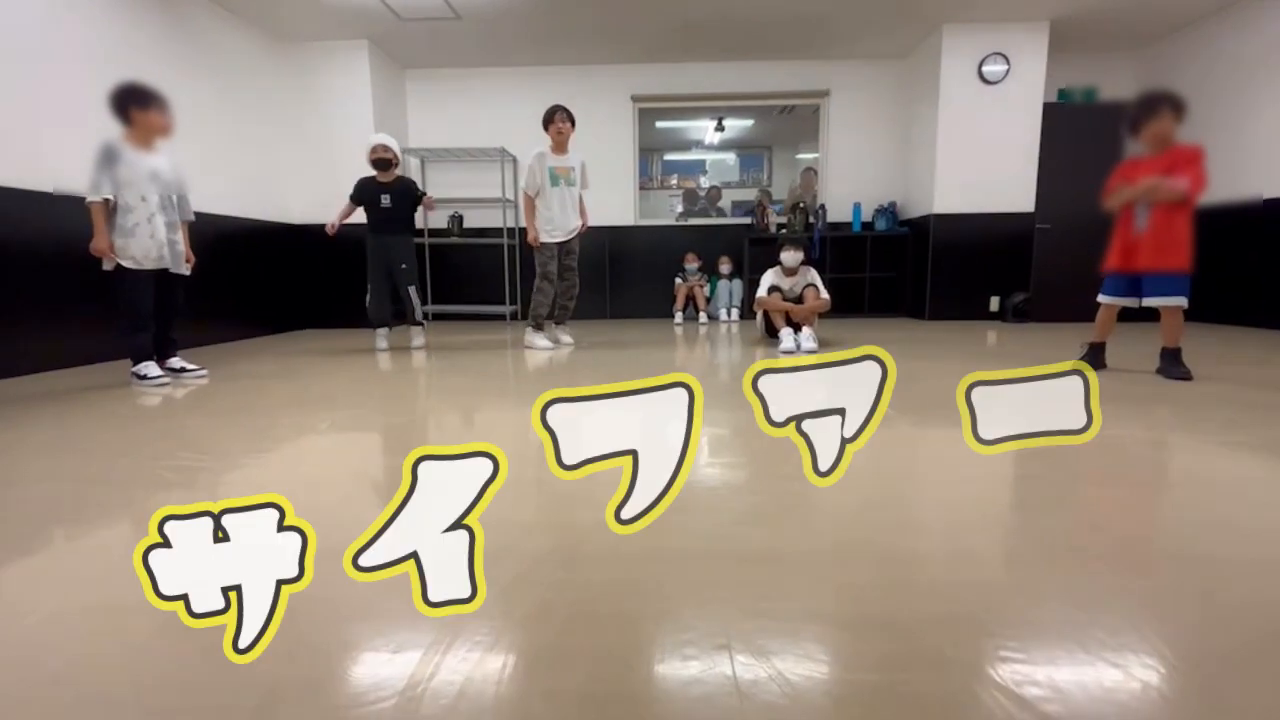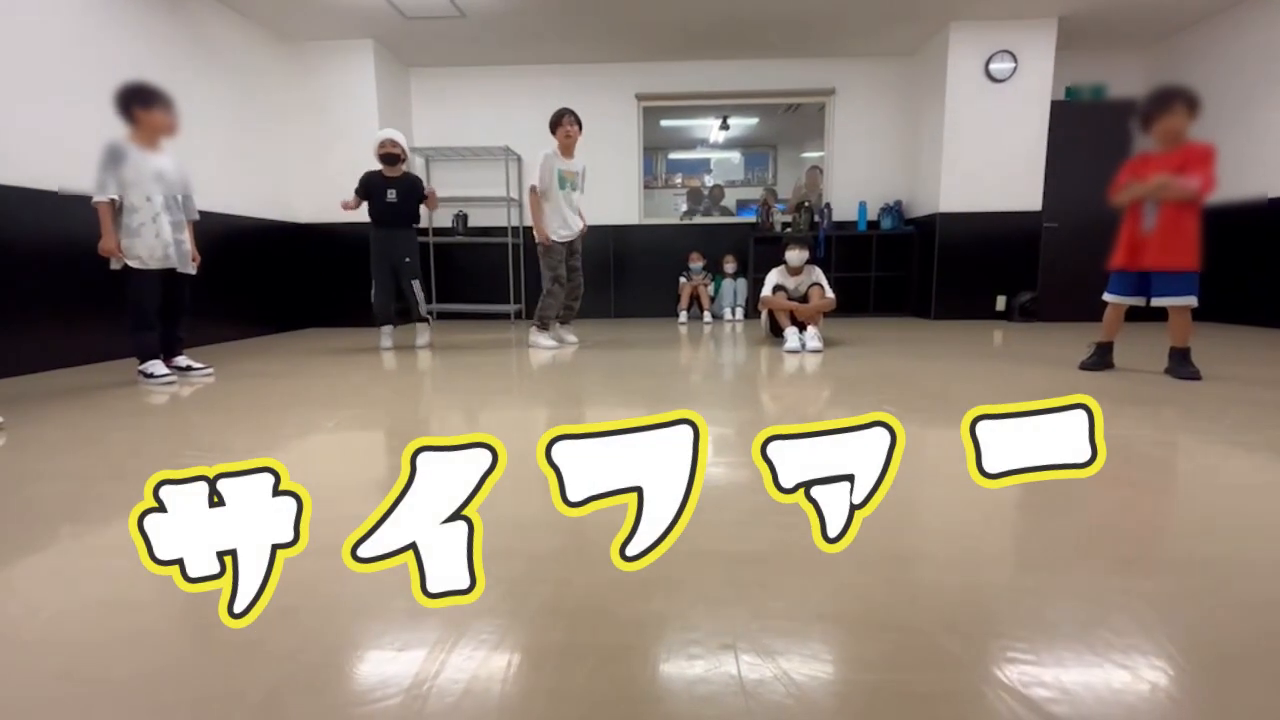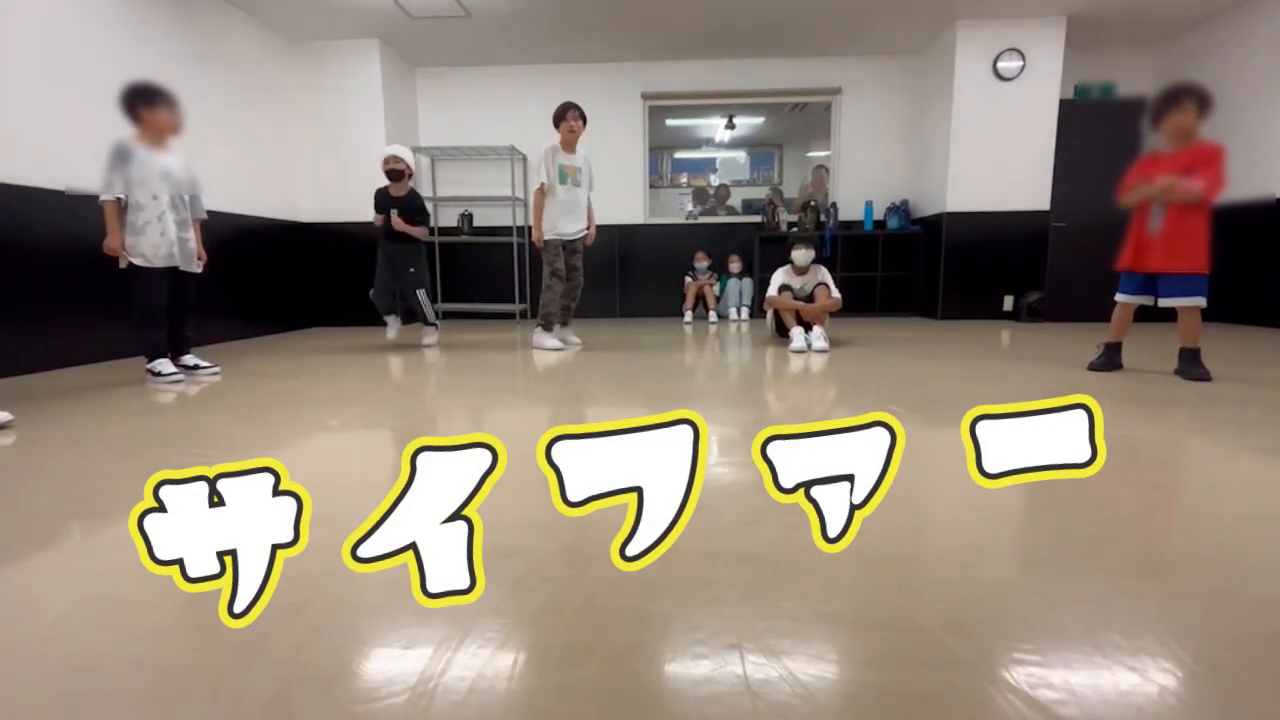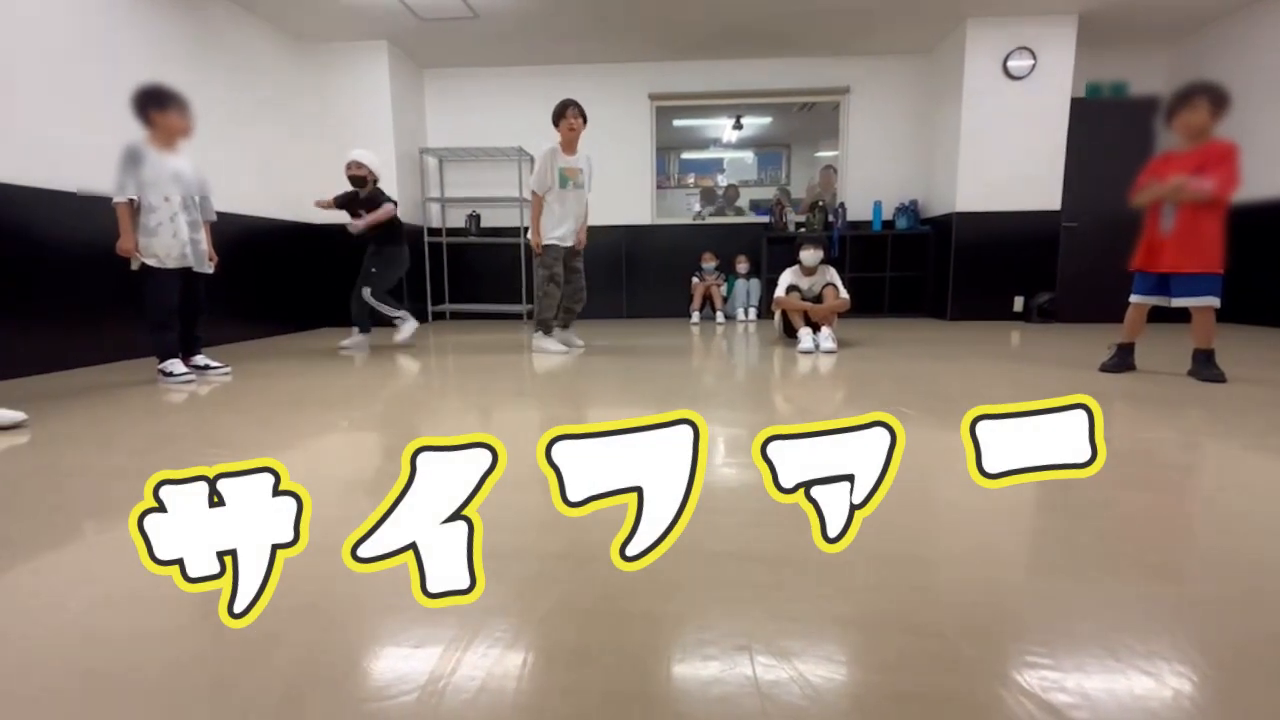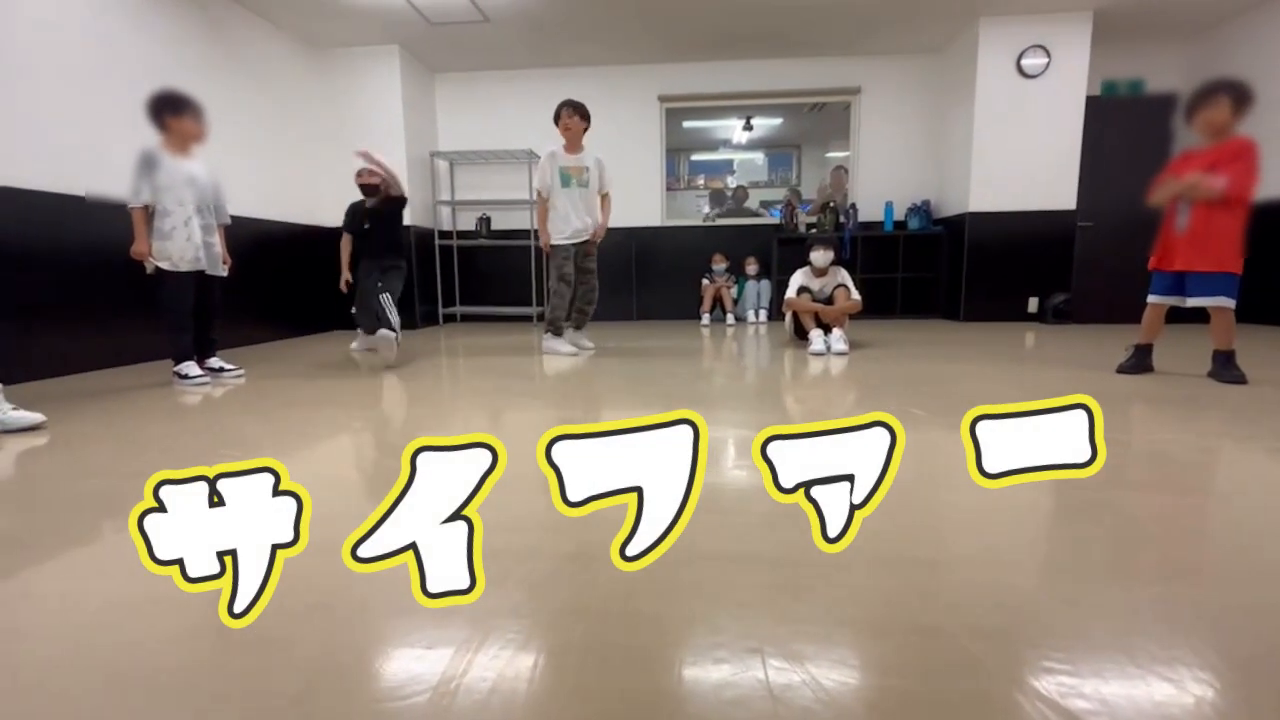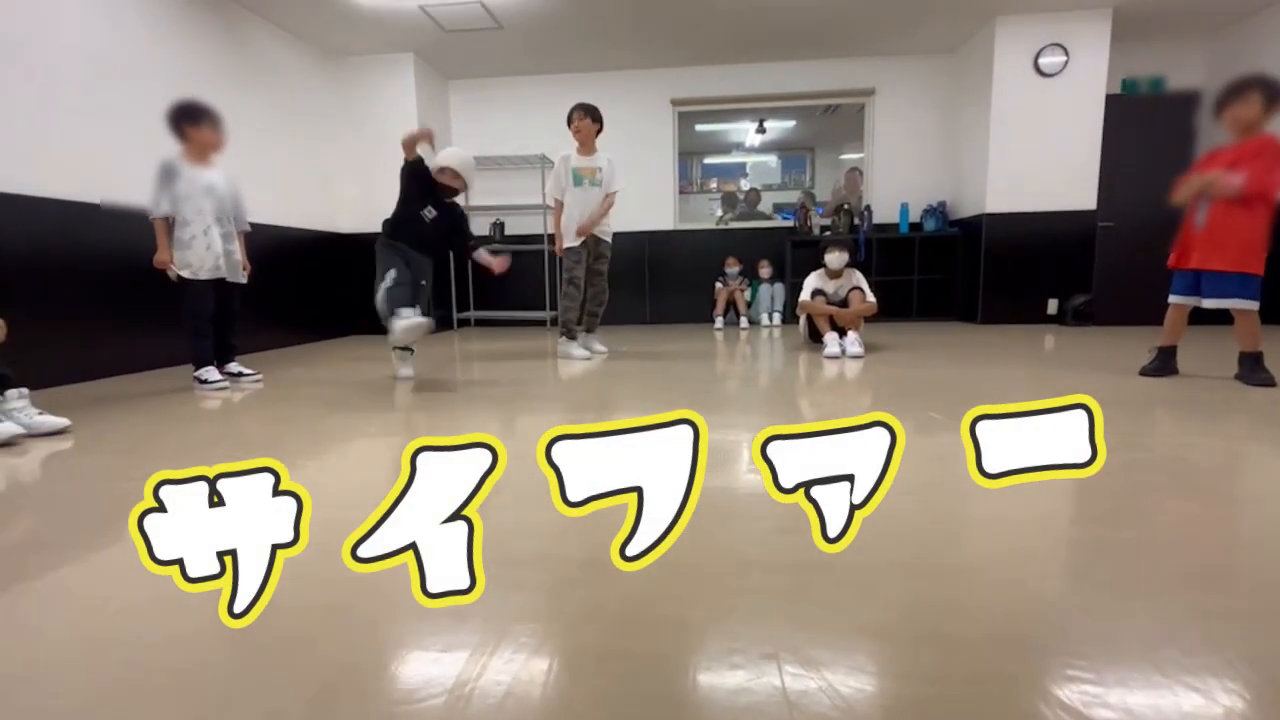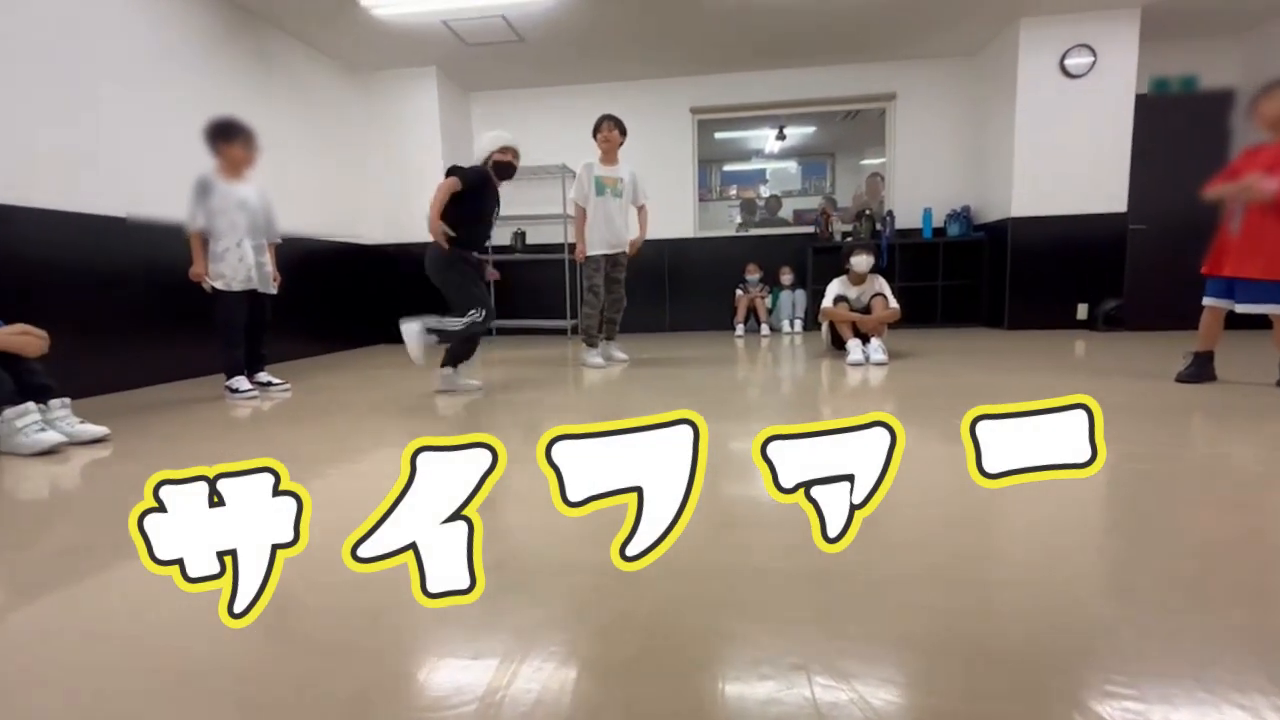
dt=0.4s
person 1, frame 1
left shoulder: (1189, 156)
right shoulder: (1128, 166)
left elbow: (1180, 190)
right elbow: (1110, 201)
left wrist: (1133, 193)
right wrist: (1143, 187)
left hip: (1167, 250)
right hip: (1126, 249)
left knee: (1171, 305)
right knee: (1109, 302)
left ankle: (1170, 357)
right ankle: (1095, 353)
person 1, frame 2
left shoulder: (1200, 154)
right shoulder: (1137, 162)
left elbow: (1190, 189)
right elbow: (1118, 197)
left wrist: (1143, 190)
right wrist: (1153, 185)
left hip: (1175, 250)
right hip: (1133, 247)
left knee: (1179, 305)
right knee: (1116, 302)
left ankle: (1179, 358)
right ankle: (1103, 352)
person 1, frame 3
left shoulder: (1209, 153)
right shoulder: (1147, 161)
left elbow: (1197, 191)
right elbow: (1126, 198)
left wrist: (1150, 191)
right wrist: (1159, 186)
left hip: (1184, 250)
right hip: (1142, 248)
left knee: (1188, 305)
right knee: (1125, 301)
left ankle: (1189, 359)
right ankle: (1111, 353)
person 1, frame 4
left shoulder: (1223, 152)
right shoulder: (1162, 161)
left elbow: (1208, 191)
right elbow: (1138, 197)
left wrist: (1163, 190)
right wrist: (1171, 186)
left hip: (1198, 250)
right hip: (1156, 247)
left knee: (1202, 305)
right knee: (1139, 302)
left ankle: (1203, 359)
right ankle: (1124, 353)
person 1, frame 5
left shoulder: (1242, 149)
right shoulder: (1184, 159)
left elbow: (1224, 188)
right elbow: (1155, 196)
left wrist: (1181, 187)
right wrist: (1188, 184)
left hip: (1216, 249)
right hip: (1174, 246)
left knee: (1220, 305)
right knee: (1156, 302)
left ankle: (1224, 361)
right ankle: (1141, 355)
person 1, frame 6
right shoulder: (1213, 157)
left elbow: (1244, 186)
right elbow: (1179, 195)
left wrist: (1203, 184)
right wrist: (1208, 182)
left hip: (1237, 248)
right hip: (1195, 245)
left knee: (1243, 307)
right knee: (1178, 302)
left ankle: (1251, 363)
right ankle: (1165, 357)
person 1, frame 7
right shoulder: (1250, 156)
right elbow: (1210, 190)
left wrist: (1255, 190)
right wrist: (1238, 187)
right hip: (1229, 249)
right knee: (1214, 306)
right ankle: (1202, 363)
person 2, frame 1
left shoulder: (166, 163)
right shoulder: (114, 151)
left elbow: (180, 208)
right elbow: (99, 195)
left wrist: (186, 246)
right wrist: (100, 234)
left hip: (169, 252)
right hip: (132, 250)
left knee: (168, 306)
right knee: (138, 307)
left ankle: (167, 356)
right ankle: (142, 362)
person 2, frame 2
left shoulder: (171, 163)
right shoulder: (119, 151)
left elbow: (185, 208)
right elbow: (106, 195)
left wrist: (191, 245)
right wrist: (108, 235)
left hip: (175, 251)
right hip: (139, 250)
left knee: (176, 305)
right knee: (145, 306)
left ankle: (174, 355)
right ankle: (148, 360)
person 2, frame 3
left shoulder: (178, 162)
right shoulder: (126, 150)
left elbow: (193, 207)
right elbow: (112, 194)
left wrist: (198, 244)
right wrist: (113, 233)
left hip: (181, 250)
right hip: (145, 248)
left knee: (182, 304)
right knee: (151, 304)
left ankle: (181, 353)
right ankle: (156, 359)
person 2, frame 4
left shoulder: (188, 165)
right shoulder: (137, 152)
left elbow: (203, 209)
right elbow: (124, 197)
left wrist: (208, 245)
right wrist: (126, 235)
left hip: (192, 251)
right hip: (157, 249)
left knee: (193, 304)
right knee: (163, 305)
left ankle: (192, 354)
right ankle: (167, 359)
person 2, frame 5
left shoulder: (202, 168)
right shoulder: (153, 158)
left elbow: (217, 213)
right elbow: (140, 202)
left wrist: (222, 248)
right wrist: (141, 239)
left hip: (206, 254)
right hip: (172, 253)
left knee: (208, 307)
right knee: (179, 307)
left ankle: (207, 356)
right ankle: (184, 361)
person 2, frame 6
left shoulder: (222, 177)
right shoulder: (172, 168)
left elbow: (237, 220)
right elbow: (161, 213)
left wrist: (242, 255)
right wrist: (163, 249)
left hip: (227, 261)
right hip: (193, 261)
left knee: (227, 313)
right knee: (200, 314)
left ankle: (227, 362)
right ankle: (203, 367)
person 2, frame 7
left shoulder: (256, 192)
right shoulder: (208, 184)
left elbow: (268, 234)
right elbow: (197, 227)
left wrist: (272, 266)
right wrist: (199, 262)
left hip: (259, 273)
right hip: (227, 272)
left knee: (259, 323)
right knee: (232, 325)
left ankle: (257, 371)
right ankle: (235, 376)
person 3, frame 1
left shoulder: (578, 161)
right shoulder: (539, 158)
right elbow: (528, 196)
left wrist: (584, 216)
right wrist: (530, 228)
left hip: (571, 232)
right hip: (546, 232)
left knee: (569, 281)
right knee: (546, 279)
left ankle: (559, 327)
right ankle: (535, 330)
person 3, frame 2
left shoulder: (579, 165)
right shoulder: (548, 158)
right elbow: (534, 193)
left wrist: (581, 219)
right wrist: (539, 227)
left hip: (573, 233)
right hip: (551, 234)
left knee: (575, 281)
right knee: (556, 281)
left ankle: (563, 326)
right ankle: (539, 330)
person 3, frame 3
left shoulder: (584, 160)
right shoulder: (549, 153)
right elbow: (540, 192)
left wrist: (592, 223)
right wrist: (537, 227)
left hip: (576, 232)
right hip: (551, 231)
left knee: (574, 282)
right knee: (555, 279)
left ankle: (562, 326)
right ankle: (543, 331)
person 3, frame 4
left shoulder: (585, 160)
right shoulder: (548, 156)
right elbow: (537, 195)
left wrist: (582, 229)
right wrist: (535, 232)
left hip: (571, 236)
right hip: (548, 235)
left knee: (577, 287)
right knee: (552, 282)
left ankle: (563, 330)
right ankle: (542, 335)
person 3, frame 5
left shoulder: (594, 160)
right shoulder: (551, 158)
left elbow: (605, 195)
right elbow: (542, 197)
left wrist: (603, 223)
right wrist: (543, 231)
left hip: (587, 235)
right hip: (560, 235)
left knee: (589, 285)
right knee: (563, 282)
left ankle: (575, 331)
right ankle: (552, 336)
person 3, frame 6
left shoulder: (607, 161)
right shoulder: (565, 161)
left elbow: (611, 198)
right elbow: (558, 201)
left wrist: (592, 222)
right wrist: (558, 235)
left hip: (600, 235)
right hip: (573, 236)
left knee: (598, 286)
right knee: (573, 285)
left ankle: (588, 334)
right ankle: (567, 340)
person 3, frame 7
left shoulder: (628, 173)
right shoulder: (588, 169)
left elbow: (641, 206)
right elbow: (580, 209)
left wrist: (642, 235)
right wrist: (579, 242)
left hip: (620, 245)
right hip: (594, 245)
left knee: (616, 295)
right knee: (593, 293)
left ankle: (609, 343)
right ankle: (590, 347)
person 4, frame 1
left shoulder: (406, 185)
right shoulder: (364, 185)
left elbow: (423, 202)
right elbow: (351, 206)
left wrist: (428, 203)
right wrist: (337, 220)
left hip: (402, 241)
right hip: (376, 243)
left knee: (408, 287)
right knee: (377, 290)
left ankle: (417, 330)
right ankle: (382, 332)
person 4, frame 2
left shoulder: (412, 181)
right shoulder: (370, 179)
left elbow: (432, 206)
right elbow: (357, 200)
left wrist: (432, 196)
right wrist: (348, 204)
left hip: (405, 236)
right hip: (380, 237)
left knee: (412, 282)
right knee: (381, 286)
left ankle: (422, 327)
right ankle: (386, 330)
person 4, frame 3
left shoulder: (414, 200)
right shoulder: (381, 194)
left elbow: (424, 233)
left wrist: (404, 227)
right wrist: (377, 220)
left hip: (411, 250)
right hip: (387, 249)
left knee: (417, 291)
right knee: (380, 291)
left ankle: (430, 329)
right ankle: (392, 319)
person 4, frame 4
left shoulder: (378, 196)
right shoulder: (351, 198)
left elbow: (390, 210)
right elbow: (333, 202)
left wrist: (364, 221)
right wrist: (323, 203)
left hip: (394, 252)
right hip: (375, 251)
left knee: (370, 292)
right knee: (359, 294)
left ankle: (405, 320)
right ankle: (361, 334)
person 4, frame 5
left shoulder: (392, 203)
right shoulder: (354, 210)
left elbow: (397, 187)
right elbow: (347, 239)
left wrist: (377, 162)
right wrist: (345, 270)
left hip: (392, 267)
right hip: (367, 267)
left knee: (384, 297)
right knee: (362, 308)
left ankle: (390, 337)
right ankle: (367, 336)
person 4, frame 6
left shoulder: (456, 216)
right shoulder: (419, 180)
left elbow: (471, 248)
right elbow: (407, 146)
left wrist: (492, 263)
right wrist: (420, 136)
left hip: (420, 259)
right hip: (391, 248)
left knee: (418, 302)
right knee: (394, 281)
left ankle: (403, 357)
right ankle: (402, 319)
person 4, frame 7
left shoulder: (489, 198)
right shoulder: (475, 176)
right elbow: (448, 185)
left wrist: (482, 268)
right wrist: (434, 218)
left hip: (463, 258)
right hip: (450, 257)
left knee: (481, 314)
right knee: (478, 314)
left ankle: (449, 374)
right ankle: (421, 329)
